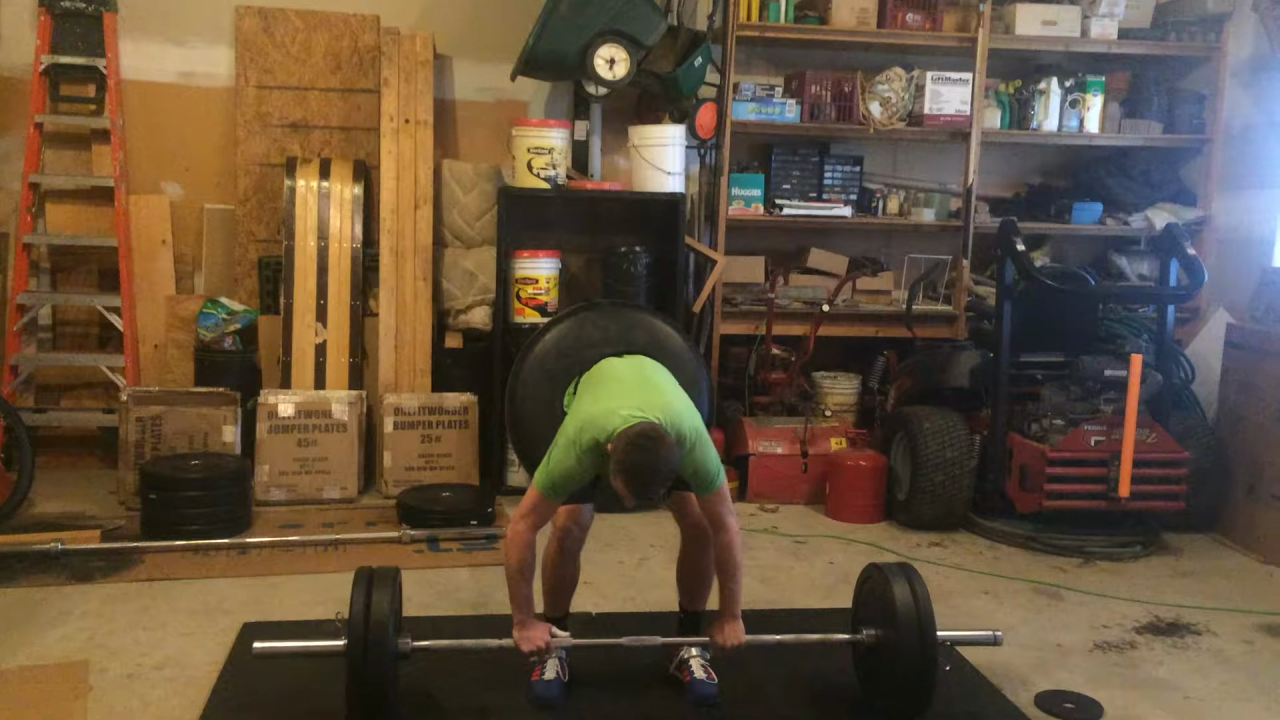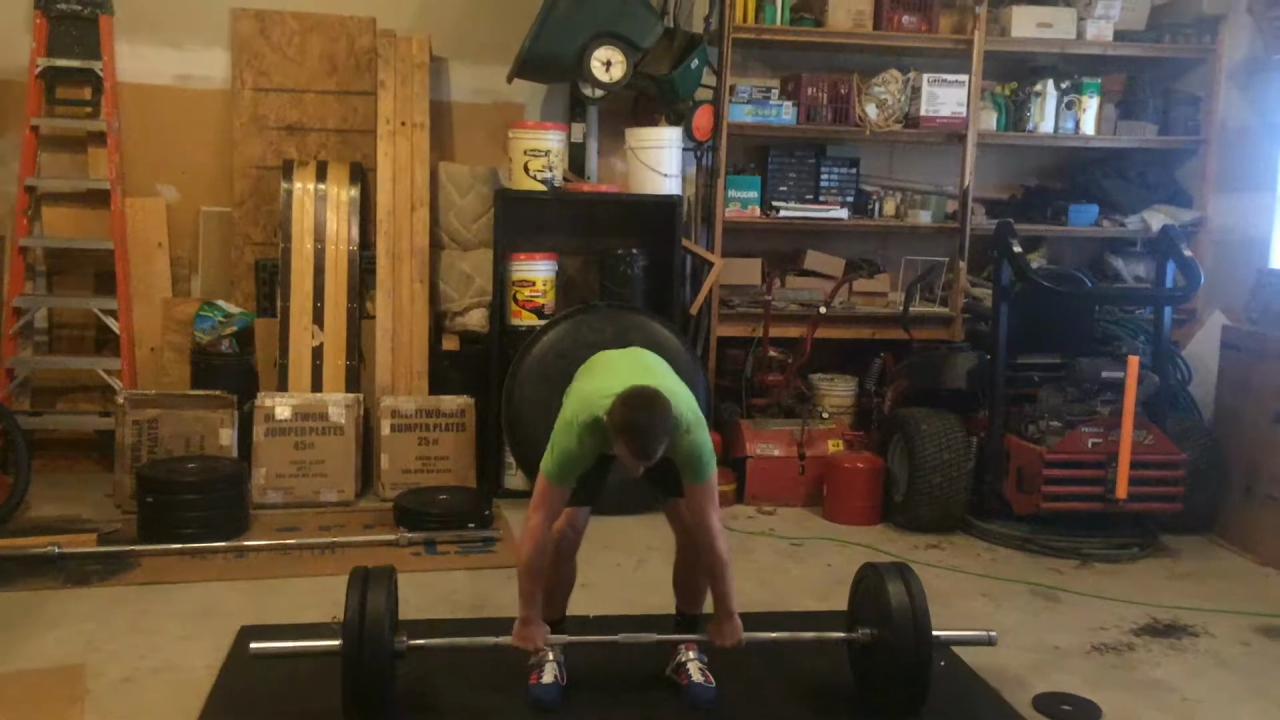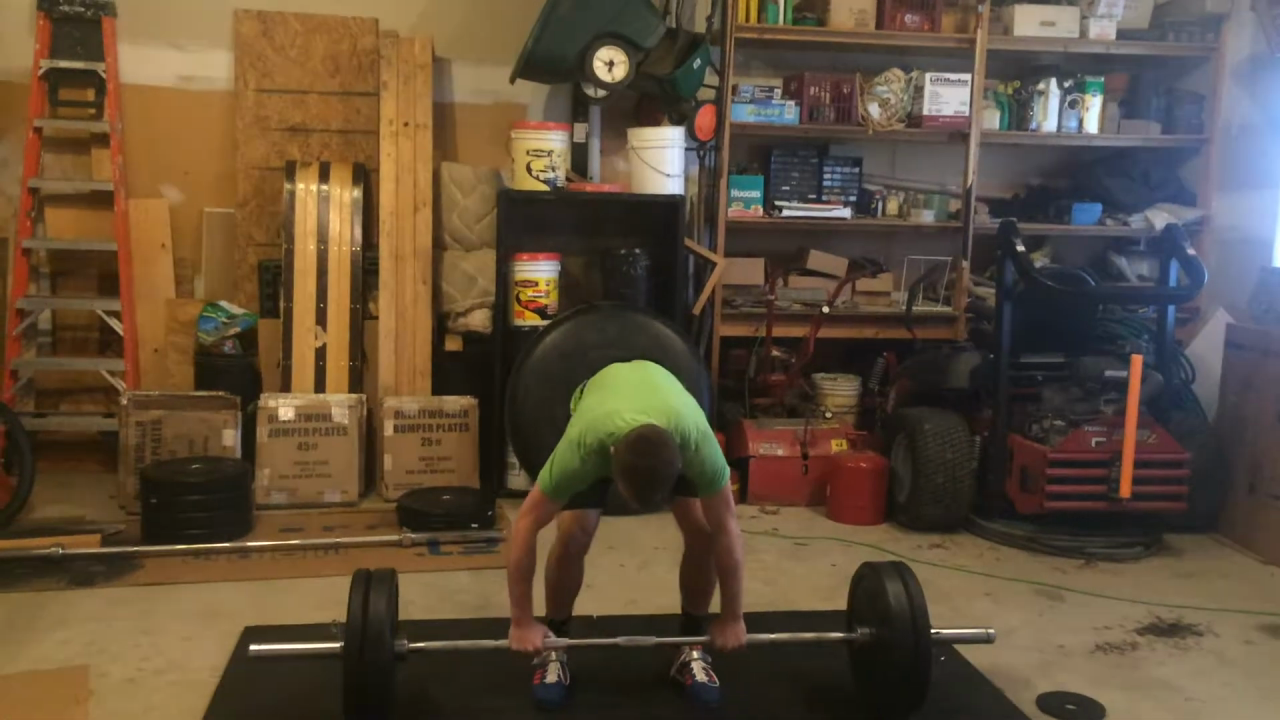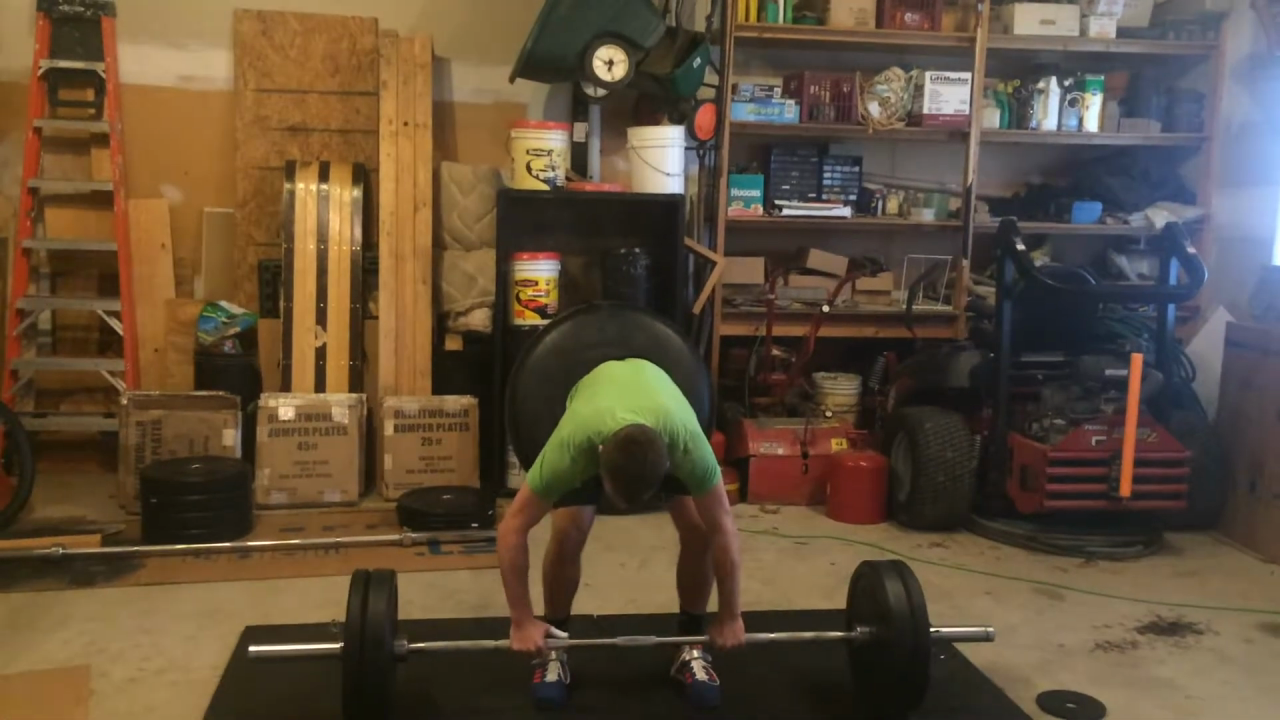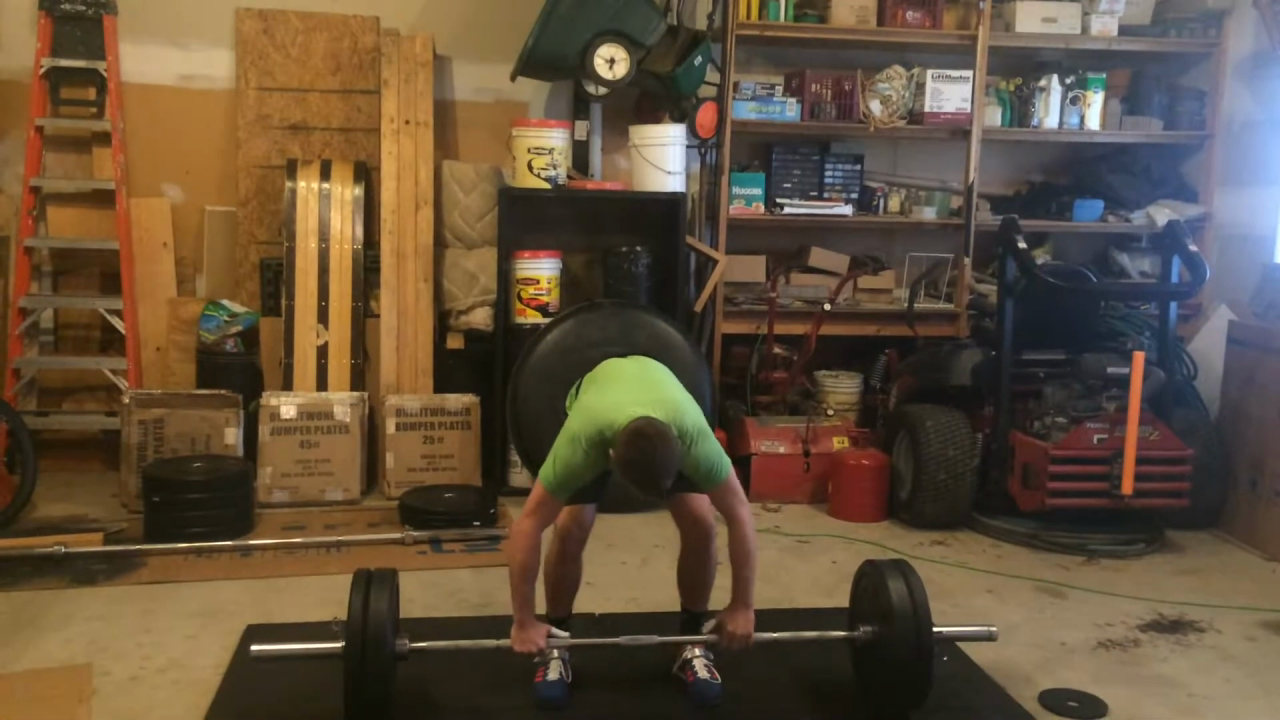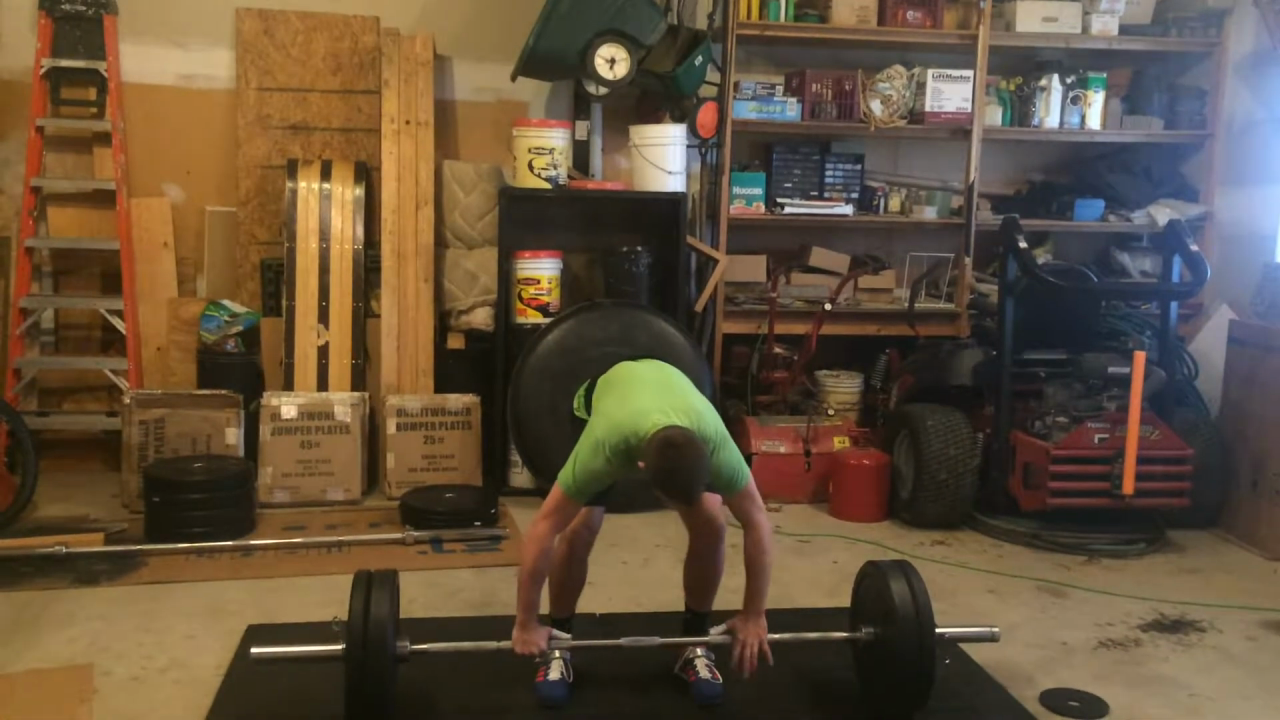
dt=0.3s
person 1, frame 1
left shoulder: (693, 444)
right shoulder: (578, 447)
left elbow: (725, 526)
right elbow: (521, 527)
left wrist: (731, 617)
right wrist: (524, 621)
left knee: (700, 527)
right knee: (567, 530)
left ankle: (689, 645)
right ankle: (553, 647)
person 1, frame 2
left shoulder: (689, 427)
right shoulder: (578, 425)
left elbow: (708, 525)
right elbow: (539, 520)
left wrist: (726, 615)
right wrist: (529, 618)
right hip: (592, 408)
left knee: (692, 530)
right knee: (563, 533)
left ankle: (686, 649)
right ankle: (551, 651)
person 1, frame 3
left shoulder: (698, 444)
right shoulder: (583, 447)
left elbow: (726, 529)
right elbow: (524, 526)
left wrist: (732, 617)
right wrist: (522, 621)
left knee: (703, 531)
right knee: (572, 537)
left ankle: (691, 648)
right ankle: (553, 649)
person 1, frame 4
left shoulder: (687, 443)
right shoulder: (572, 446)
left elbow: (721, 527)
right elbow: (512, 526)
left wrist: (730, 616)
right wrist: (522, 620)
left knee: (698, 530)
right knee: (567, 534)
left ankle: (691, 647)
right ankle: (553, 650)
person 1, frame 5
left shoulder: (695, 438)
right shoulder: (582, 440)
left elbow: (739, 516)
right elbow: (527, 526)
left wrist: (742, 606)
right wrist: (523, 622)
right hip: (595, 399)
left knee: (701, 526)
right knee: (569, 530)
left ankle: (693, 644)
right ankle: (556, 646)
person 1, frame 6
left shoulder: (716, 446)
right shoulder: (605, 446)
left elbow: (757, 522)
right elbow: (543, 528)
left wrist: (754, 615)
right wrist: (526, 623)
left knee: (711, 526)
right knee: (577, 532)
left ankle: (695, 644)
right ankle: (558, 647)
